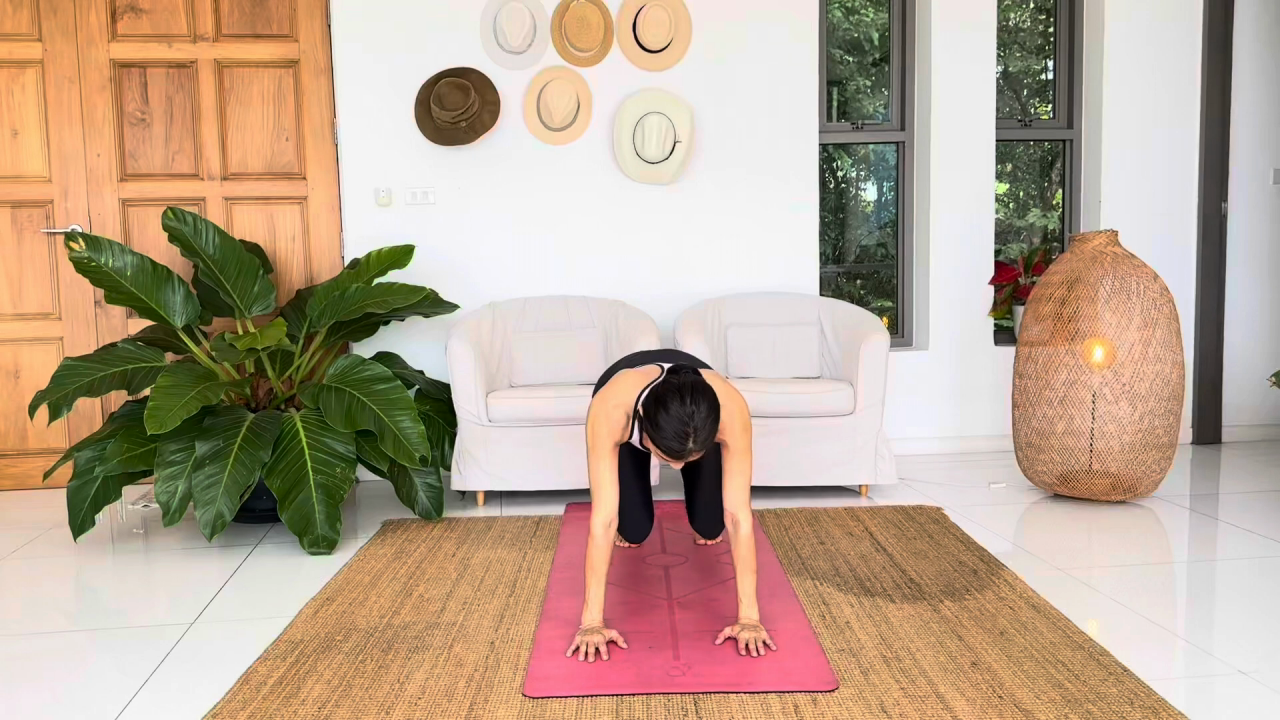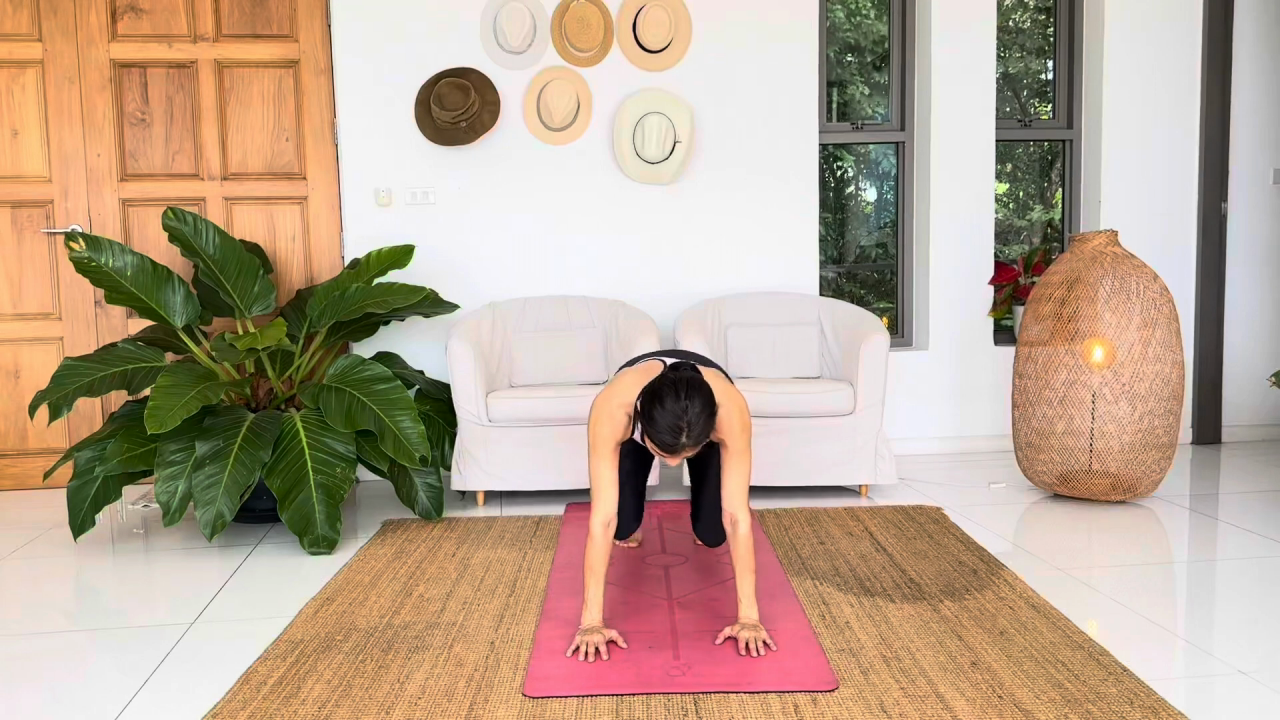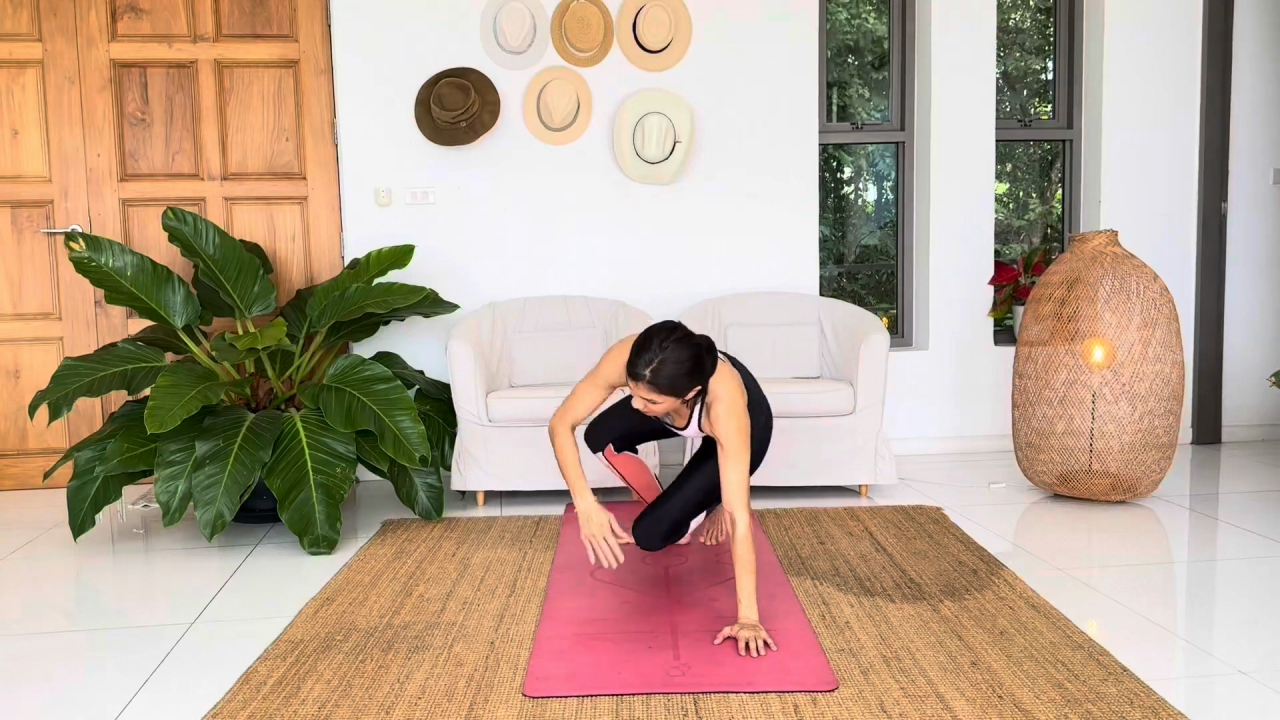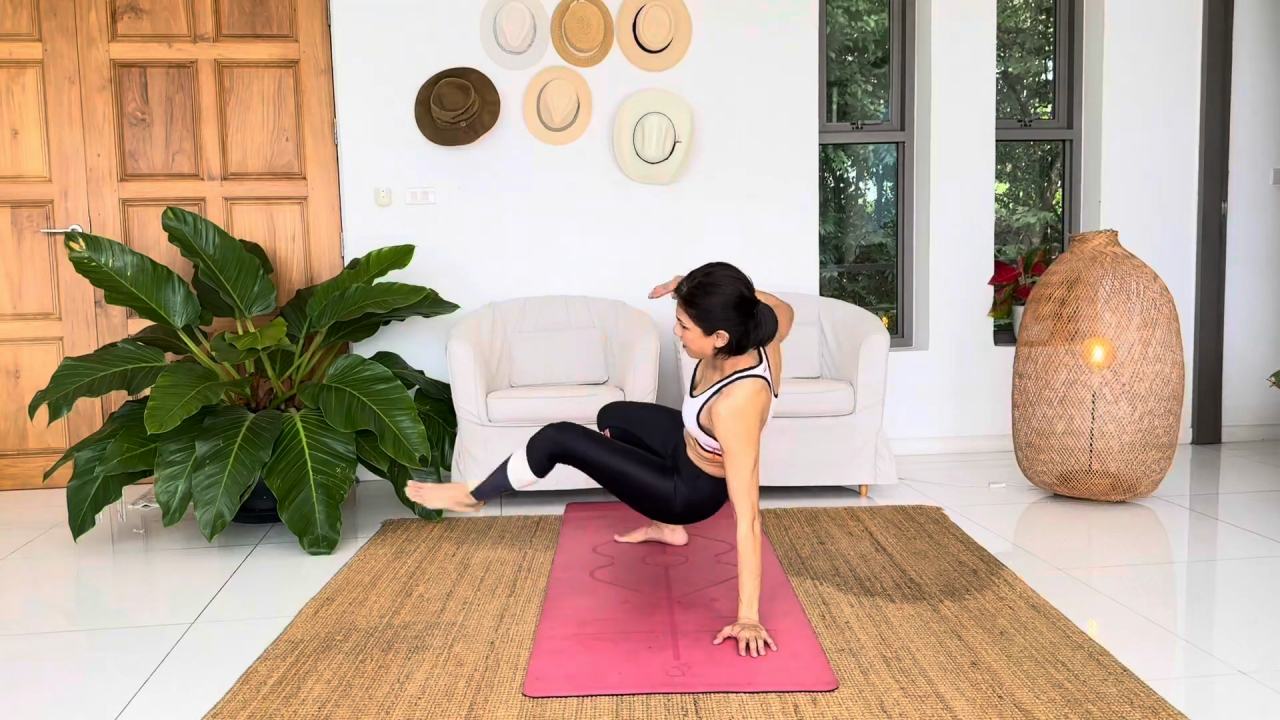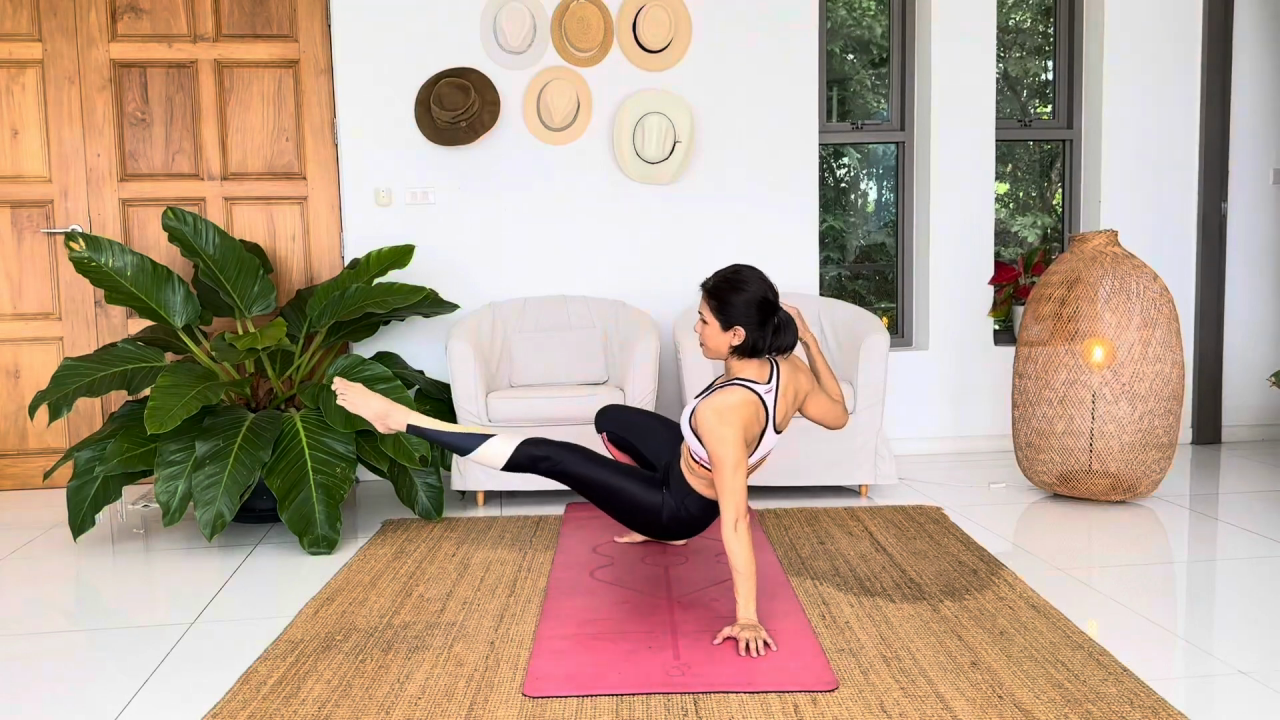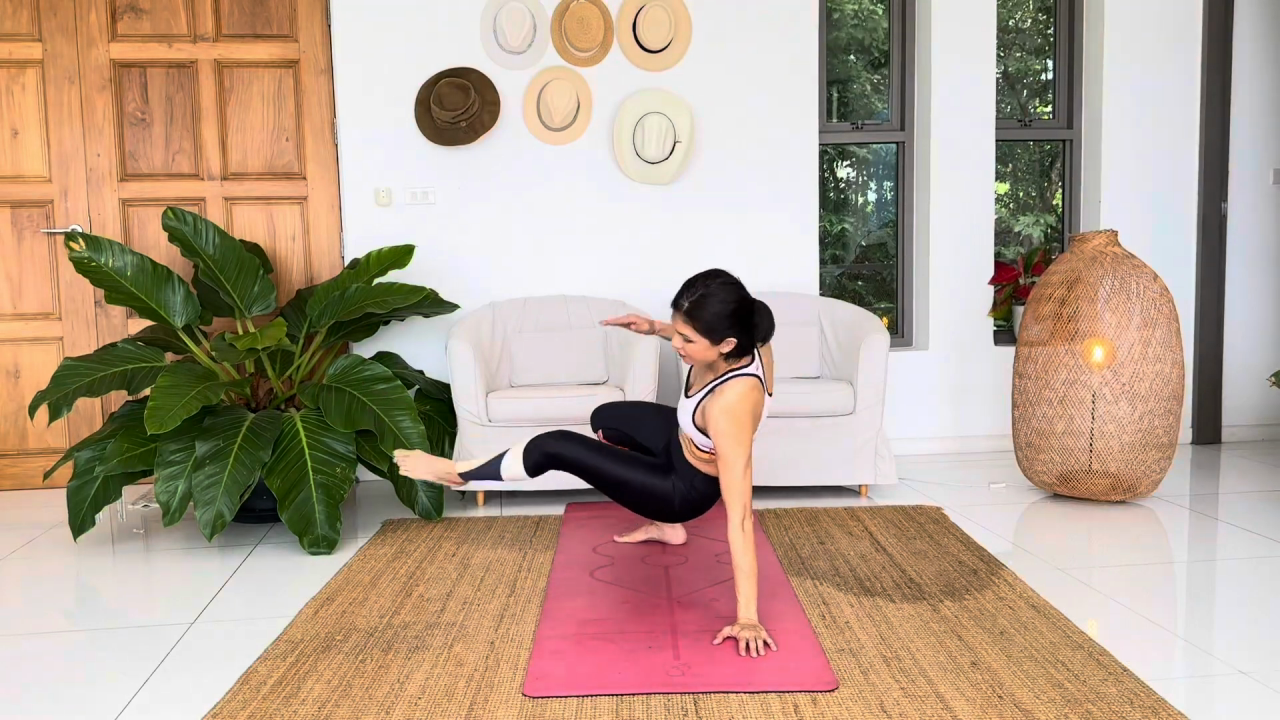
dt=0.4s
person 1, frame 1
left shoulder: (730, 408)
right shoulder: (611, 408)
left elbow: (739, 515)
right elbow: (602, 519)
left wrist: (749, 617)
right wrist: (592, 620)
left hip: (699, 399)
left knee: (710, 525)
right knee: (634, 530)
right ankle: (630, 515)
person 1, frame 2
left shoulder: (728, 407)
right shoulder: (613, 406)
left elbow: (737, 516)
right elbow: (602, 519)
left wrist: (748, 616)
right wrist: (591, 620)
left hip: (701, 406)
left knee: (712, 533)
right knee: (624, 527)
left ankle: (706, 507)
right ankle: (633, 524)
person 1, frame 3
left shoulder: (725, 401)
right shoulder: (631, 360)
left elbow: (739, 515)
right elbow: (561, 423)
left wrist: (748, 617)
right wrist: (585, 504)
left hip: (750, 427)
left knee: (651, 534)
left ankle: (712, 503)
right ankle: (662, 508)
person 1, frame 4
left shoulder: (738, 405)
right shoulder: (753, 336)
left elbow: (746, 518)
right elbow: (784, 313)
left wrist: (749, 617)
right wrist: (685, 286)
left hip: (688, 490)
right hip: (688, 446)
left knee: (556, 439)
right knee: (612, 418)
left ankle: (472, 496)
right ankle: (666, 527)
person 1, frame 5
left shoulder: (722, 409)
right shoulder: (788, 368)
left elbow: (735, 521)
right elbow: (838, 415)
left wrist: (747, 618)
right wrist: (808, 337)
left hip: (681, 505)
right hip: (687, 464)
left knee: (544, 455)
right knee: (609, 420)
left ankle: (404, 420)
right ankle: (657, 528)
person 1, frame 6
left shoulder: (729, 405)
right shoulder: (743, 344)
left elbow: (739, 518)
left wrist: (747, 617)
right wrist: (658, 328)
left hip: (686, 486)
right hip: (685, 442)
left knee: (552, 447)
right knee: (606, 418)
left ankle: (459, 473)
right ankle: (664, 525)
